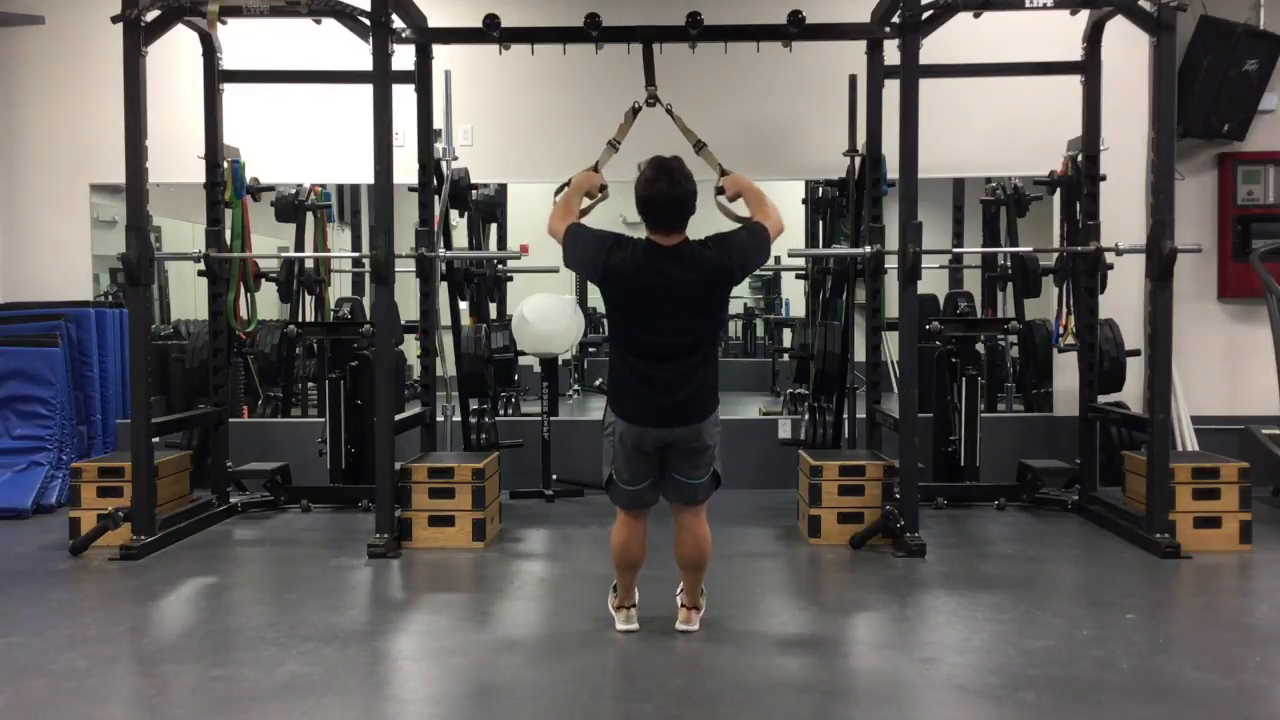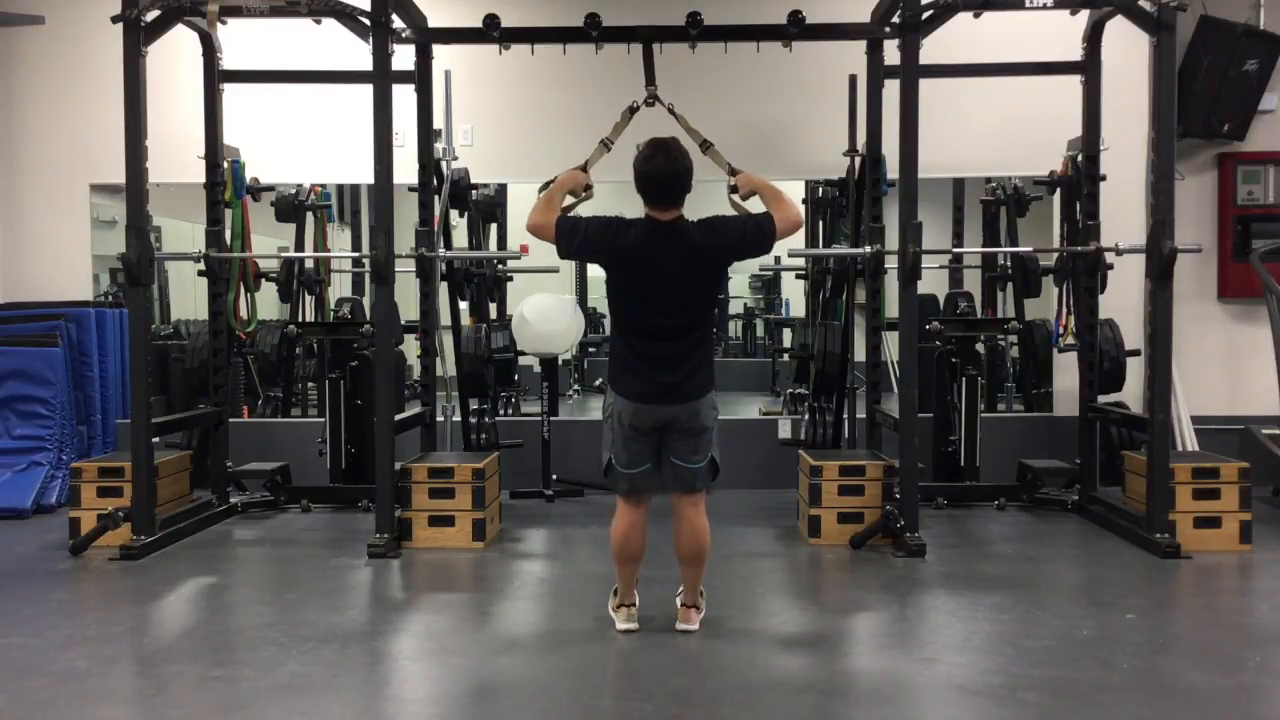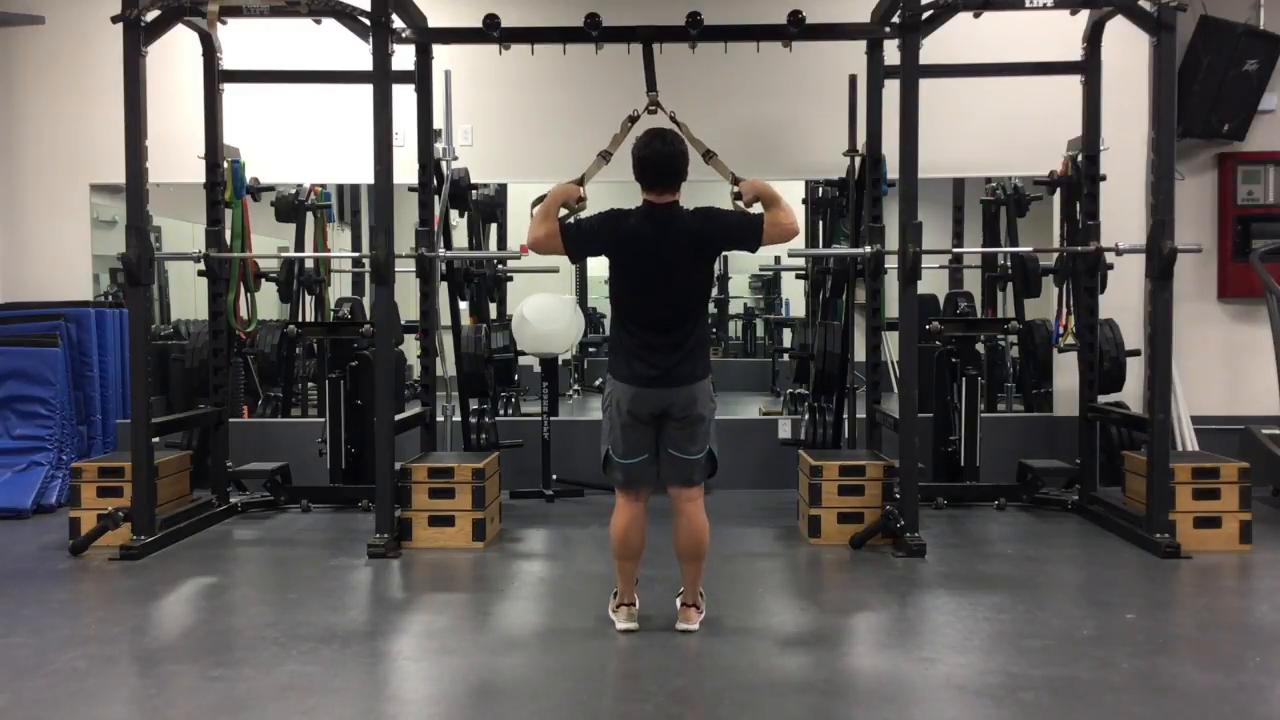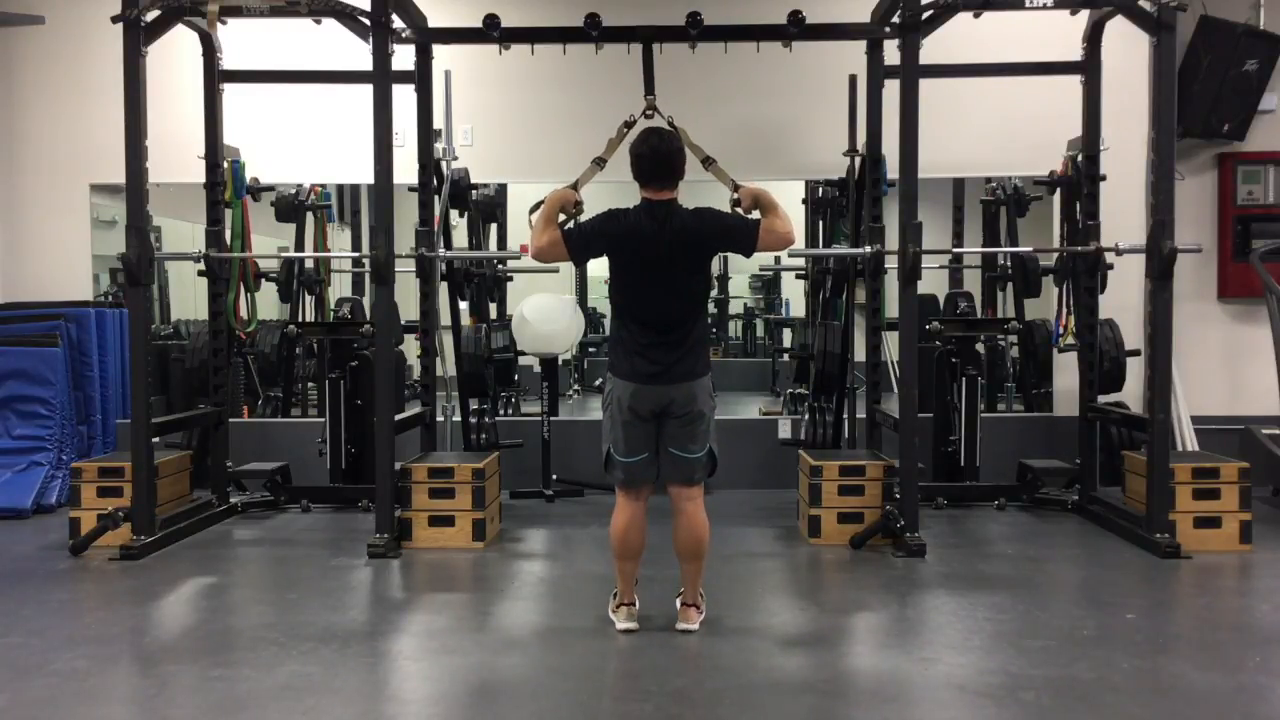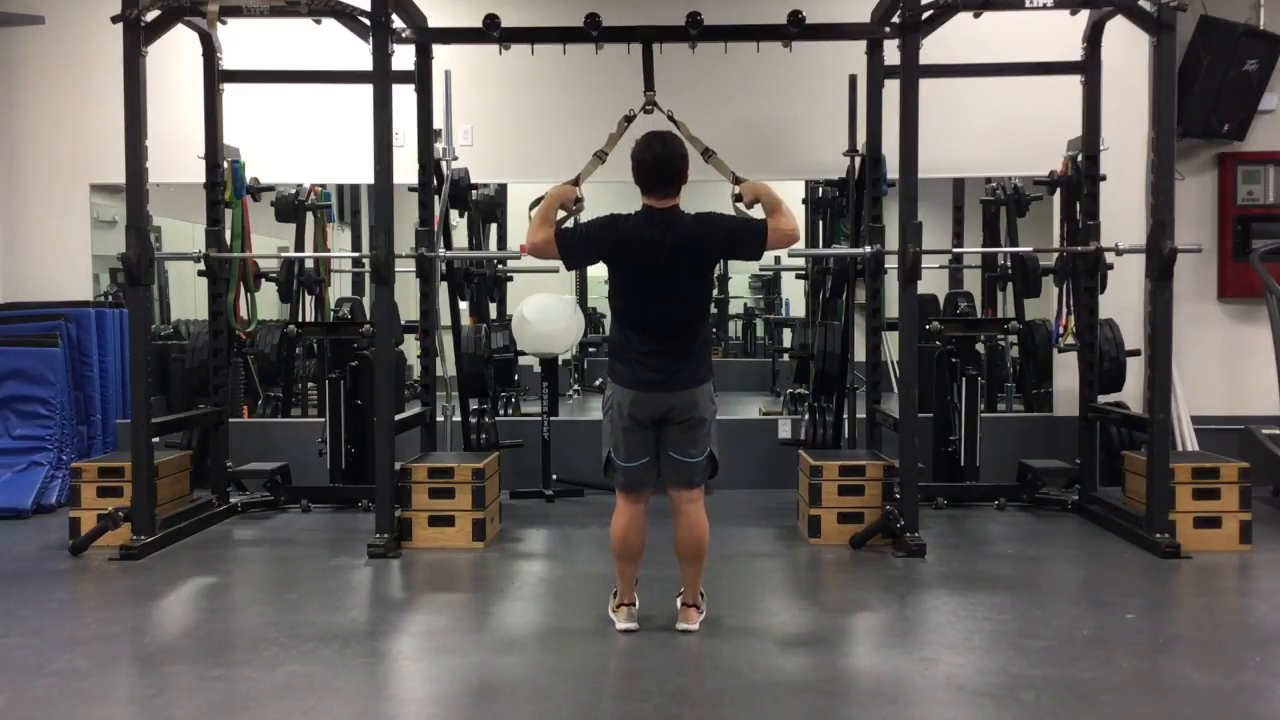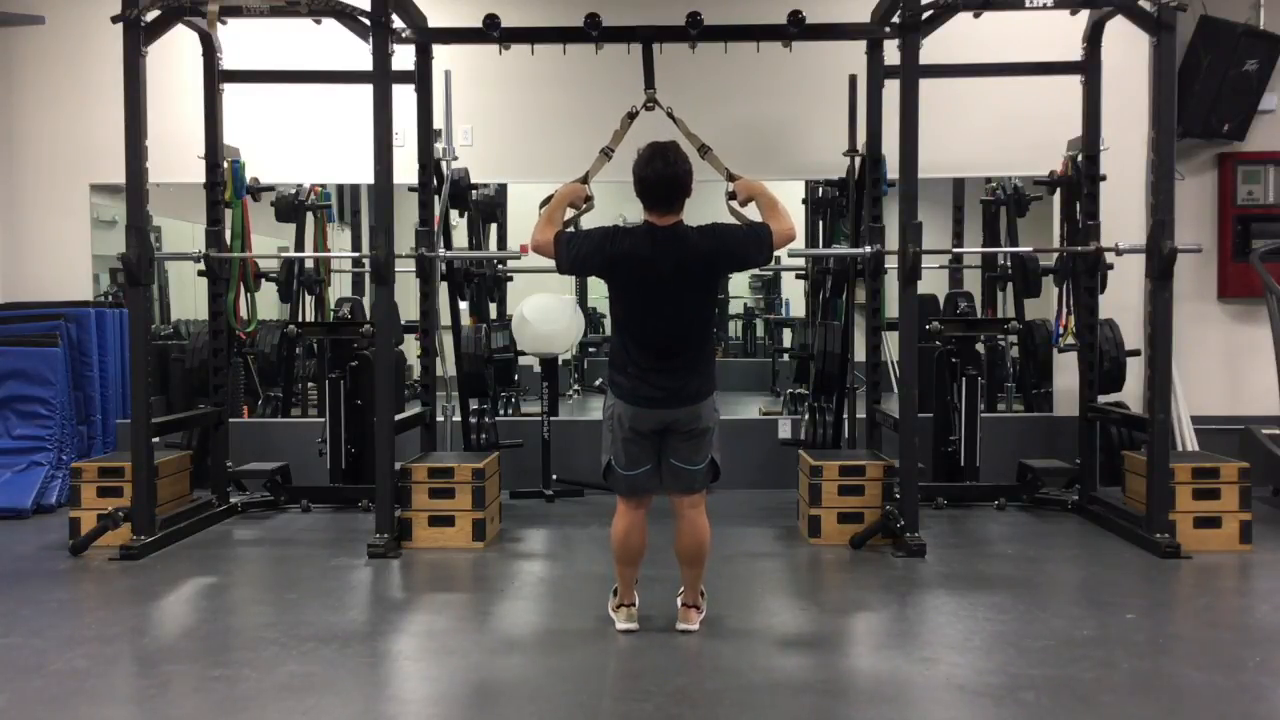
dt=0.3s
person 1, frame 1
left shoulder: (613, 260)
right shoulder: (720, 261)
left elbow: (560, 225)
right elbow: (771, 223)
left wrist: (580, 186)
right wrist: (744, 187)
left hip: (631, 417)
right hip: (695, 416)
left knee: (631, 514)
right knee: (691, 514)
left ankle: (624, 604)
right ankle: (691, 606)
person 1, frame 2
left shoulder: (614, 239)
right shoulder: (714, 239)
left elbow: (538, 221)
right elbow: (791, 217)
left wrist: (564, 182)
right wrist: (758, 184)
left hip: (631, 396)
right hip: (692, 397)
left knee: (631, 502)
right knee: (690, 502)
left ankle: (625, 603)
right ankle: (691, 604)
person 1, frame 3
left shoulder: (616, 228)
right shoulder: (707, 226)
left elbow: (538, 237)
right elbow: (787, 225)
left wrist: (558, 196)
right wrist: (762, 190)
left hip: (630, 384)
right hip: (689, 384)
left knee: (630, 496)
right knee: (689, 496)
left ankle: (625, 602)
right ankle: (691, 603)
person 1, frame 4
left shoulder: (615, 225)
right shoulder: (704, 225)
left elbow: (541, 247)
right elbow: (783, 235)
left wrist: (555, 202)
right wrist: (760, 197)
left hip: (630, 381)
right hip: (689, 381)
left knee: (630, 495)
right knee: (688, 495)
left ankle: (625, 602)
right ankle: (691, 603)
person 1, frame 5
left shoulder: (614, 232)
right shoulder: (708, 231)
left elbow: (537, 243)
right elbow: (788, 231)
left wrist: (554, 199)
right wrist: (764, 192)
left hip: (630, 387)
right hip: (690, 387)
left knee: (630, 498)
right knee: (689, 498)
left ankle: (625, 603)
right ankle: (691, 604)
person 1, frame 6
left shoulder: (614, 248)
right shoulder: (713, 246)
left elbow: (542, 240)
right elbow: (784, 231)
left wrist: (565, 195)
right wrist: (756, 190)
left hip: (631, 398)
right hip: (693, 399)
left knee: (631, 503)
right knee: (690, 504)
left ankle: (625, 603)
right ankle: (691, 604)
